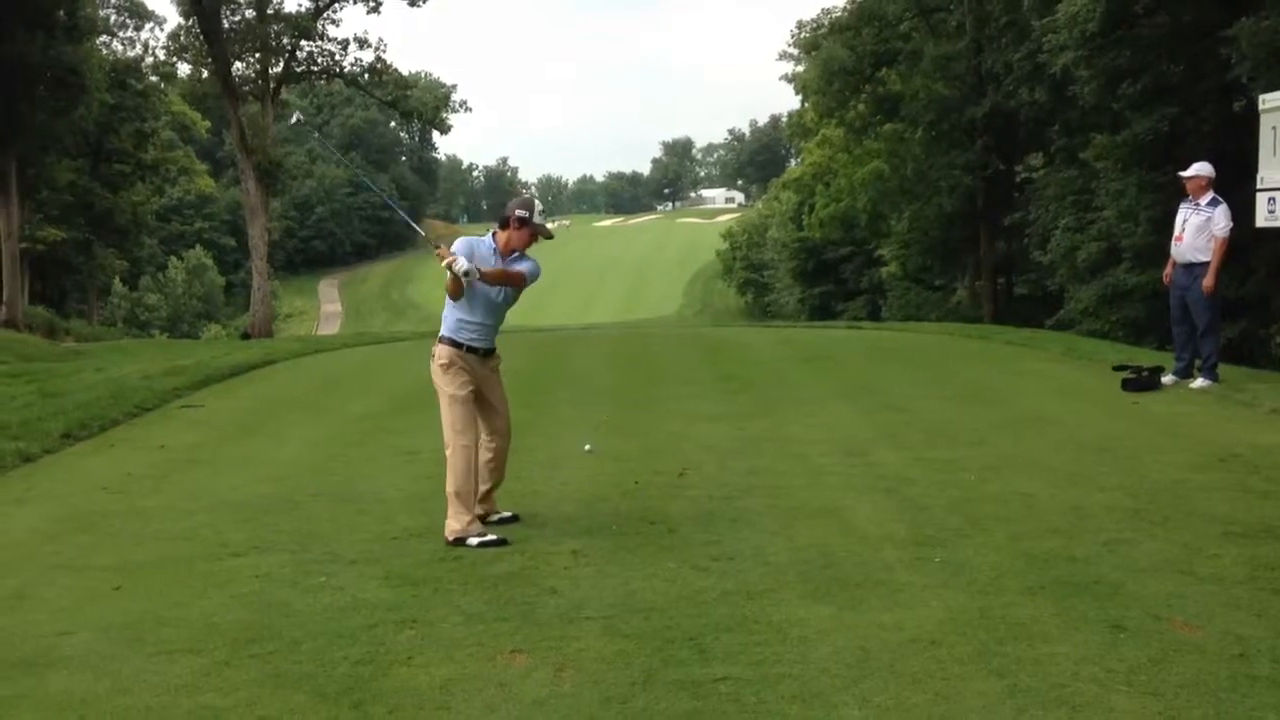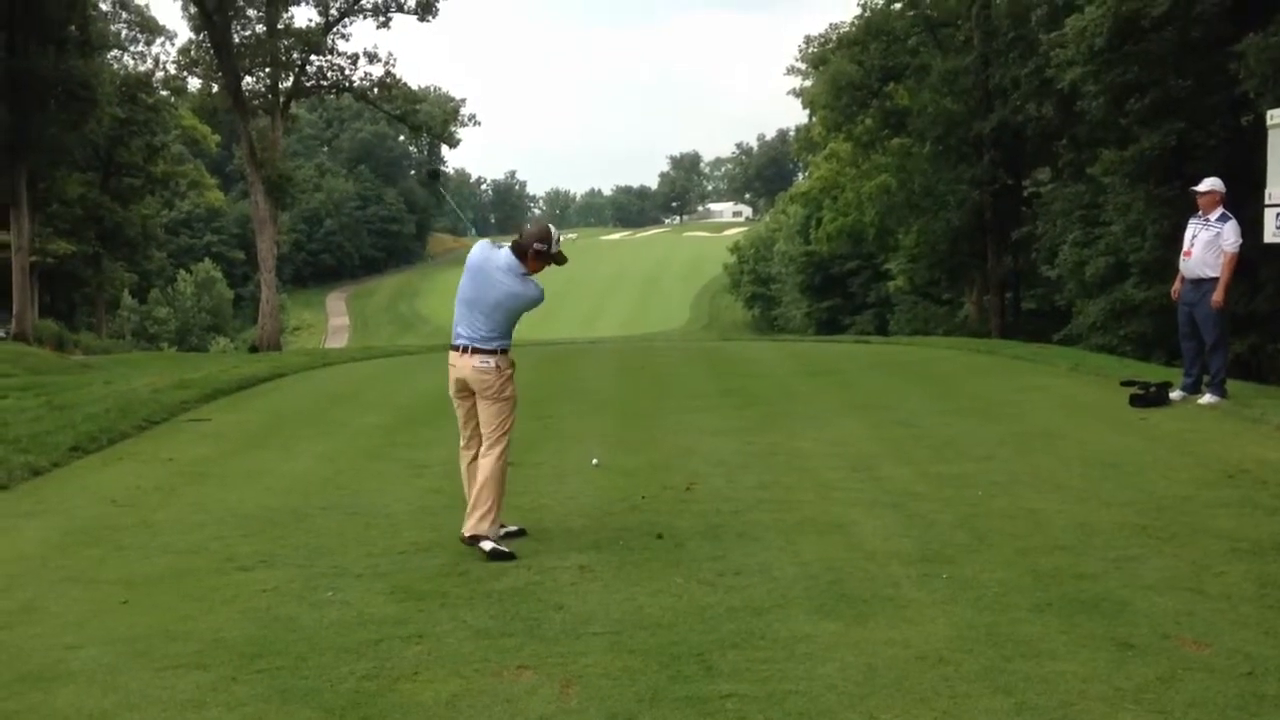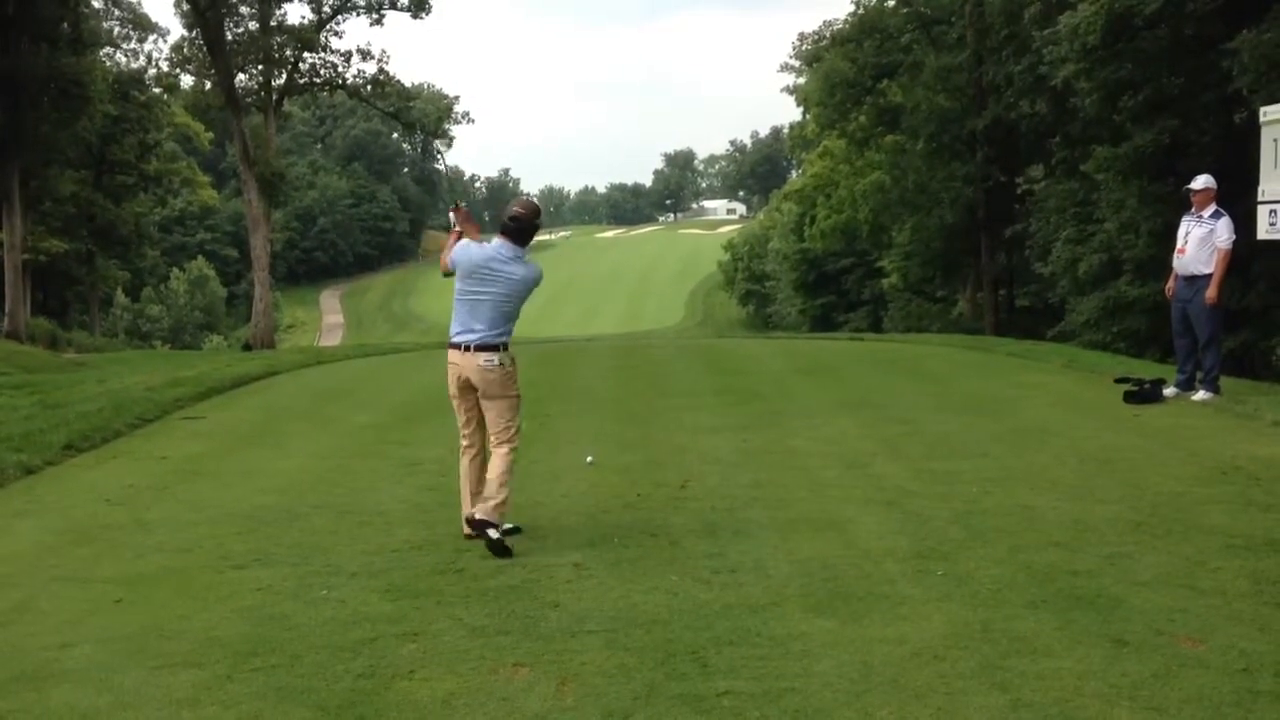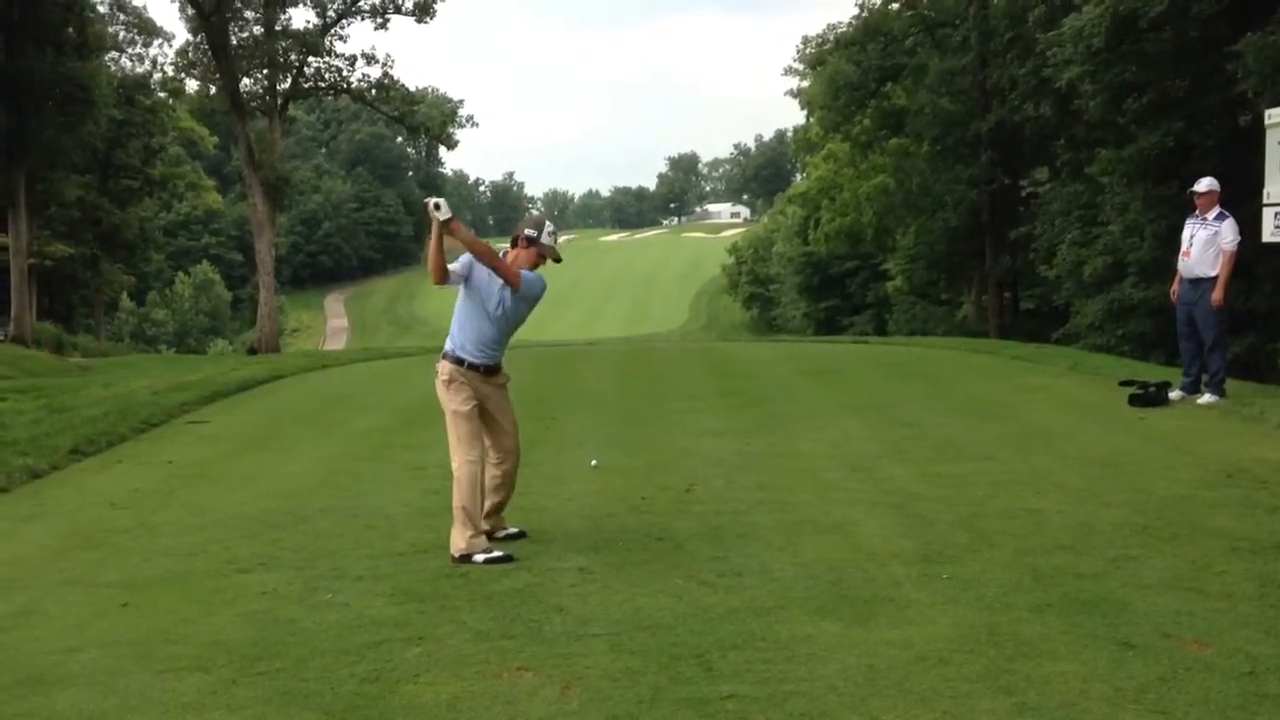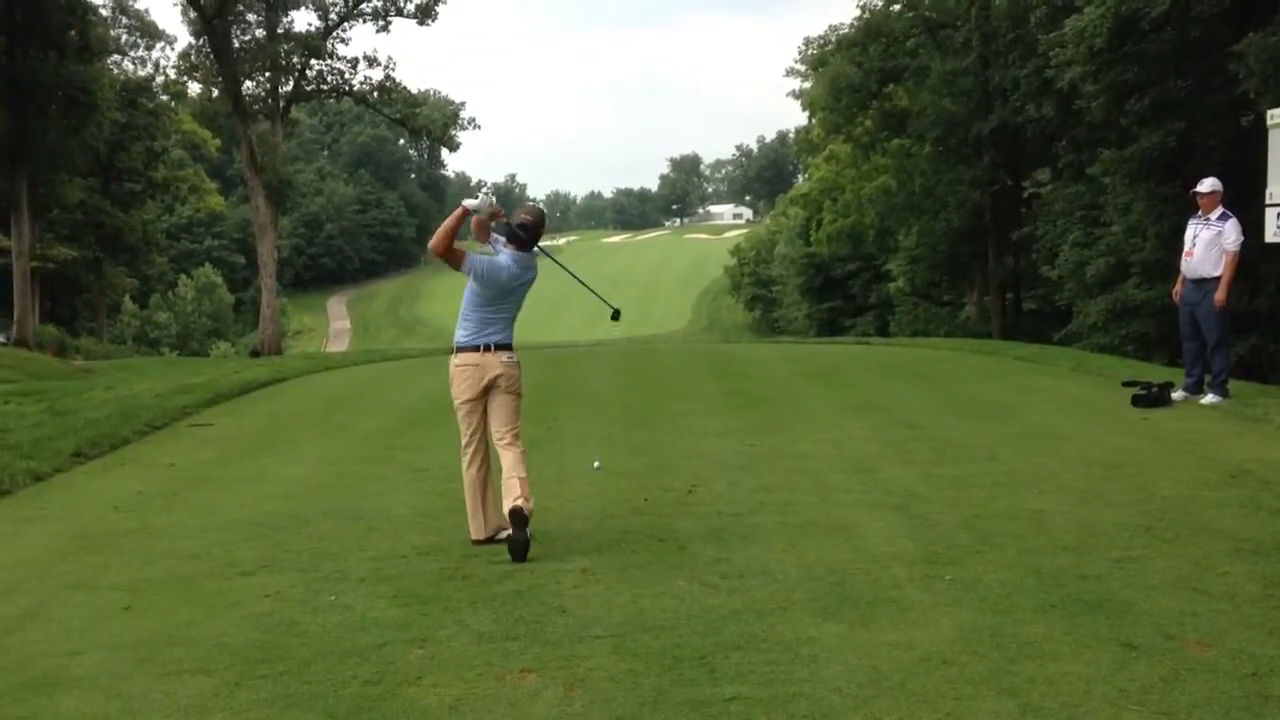
dt=1s
person 1, frame 1
left shoulder: (528, 266)
right shoulder: (467, 245)
left elbow: (507, 278)
right elbow: (454, 292)
left wrist: (475, 272)
right wrist: (455, 270)
left hip: (487, 358)
right hip: (453, 356)
left knee: (498, 434)
right knee: (462, 440)
left ankle: (483, 506)
right ankle: (461, 526)
person 1, frame 2
left shoulder: (481, 252)
right shoulder: (531, 293)
left wrist: (513, 245)
left hip: (457, 361)
right hip: (492, 366)
left knee: (472, 447)
right knee: (495, 448)
left ankle: (486, 522)
right ankle: (480, 529)
person 1, frame 3
left shoulder: (469, 254)
right shoulder: (532, 274)
left elbow: (445, 265)
left wrist: (459, 228)
right wrist: (468, 224)
left hip: (458, 358)
right hip: (493, 362)
left knee: (471, 443)
right knee: (503, 442)
left ankle: (477, 518)
right ankle: (486, 514)
person 1, frame 4
left shoulder: (535, 284)
right shoulder: (473, 263)
left elbow: (494, 263)
right elbow: (439, 276)
left wrist: (452, 224)
right wrist: (438, 228)
left hip: (492, 376)
right hip: (456, 373)
left knee: (507, 452)
right knee: (469, 458)
left ankle: (490, 522)
right ankle: (467, 543)
person 1, frame 5
left shoulder: (491, 268)
right shoulder: (528, 264)
left elbow: (437, 247)
right elbow: (484, 231)
left wrist: (466, 209)
right wrist: (484, 211)
left hip: (466, 363)
right hip: (504, 361)
left knee: (473, 449)
right knee: (509, 441)
left ankle: (484, 526)
right ankle: (517, 507)
person 2, frame 1
left shoulder: (1217, 207)
right shoulder: (1185, 205)
left elbow: (1221, 242)
left wrist: (1211, 275)
right wrist: (1170, 266)
left hip: (1200, 271)
right hip: (1180, 270)
left knee: (1205, 324)
right knee: (1180, 322)
left ankle: (1208, 373)
right ankle: (1182, 369)
person 2, frame 2
left shoulder: (1227, 223)
right shoulder: (1194, 220)
left elbow: (1230, 258)
left wrist: (1220, 290)
right wrist: (1178, 281)
left hip: (1209, 287)
right hip: (1189, 286)
left knee: (1213, 340)
right knee: (1188, 337)
left ankle: (1216, 389)
right ankle: (1190, 384)
person 2, frame 3
left shoulder: (1220, 220)
right shoulder: (1186, 217)
left elbow: (1223, 254)
left wrist: (1213, 287)
right wrist: (1172, 279)
left hip: (1202, 283)
right hip: (1182, 282)
left knee: (1207, 336)
right knee: (1181, 334)
left ankle: (1209, 385)
right ankle: (1184, 381)
person 2, frame 4
left shoulder: (1224, 222)
right shoulder: (1190, 220)
left elbow: (1228, 256)
left wrist: (1219, 289)
right wrist: (1176, 282)
left hip: (1207, 286)
right hip: (1187, 285)
left knee: (1212, 339)
right knee: (1186, 337)
left ankle: (1215, 388)
right ankle: (1189, 384)
person 2, frame 5
left shoulder: (1227, 222)
right shoulder: (1193, 221)
left elbow: (1231, 257)
left wrist: (1222, 289)
right wrist: (1179, 282)
left hip: (1210, 286)
right hip: (1189, 286)
left knee: (1215, 340)
right knee: (1189, 338)
left ankle: (1218, 389)
right ankle: (1192, 384)
